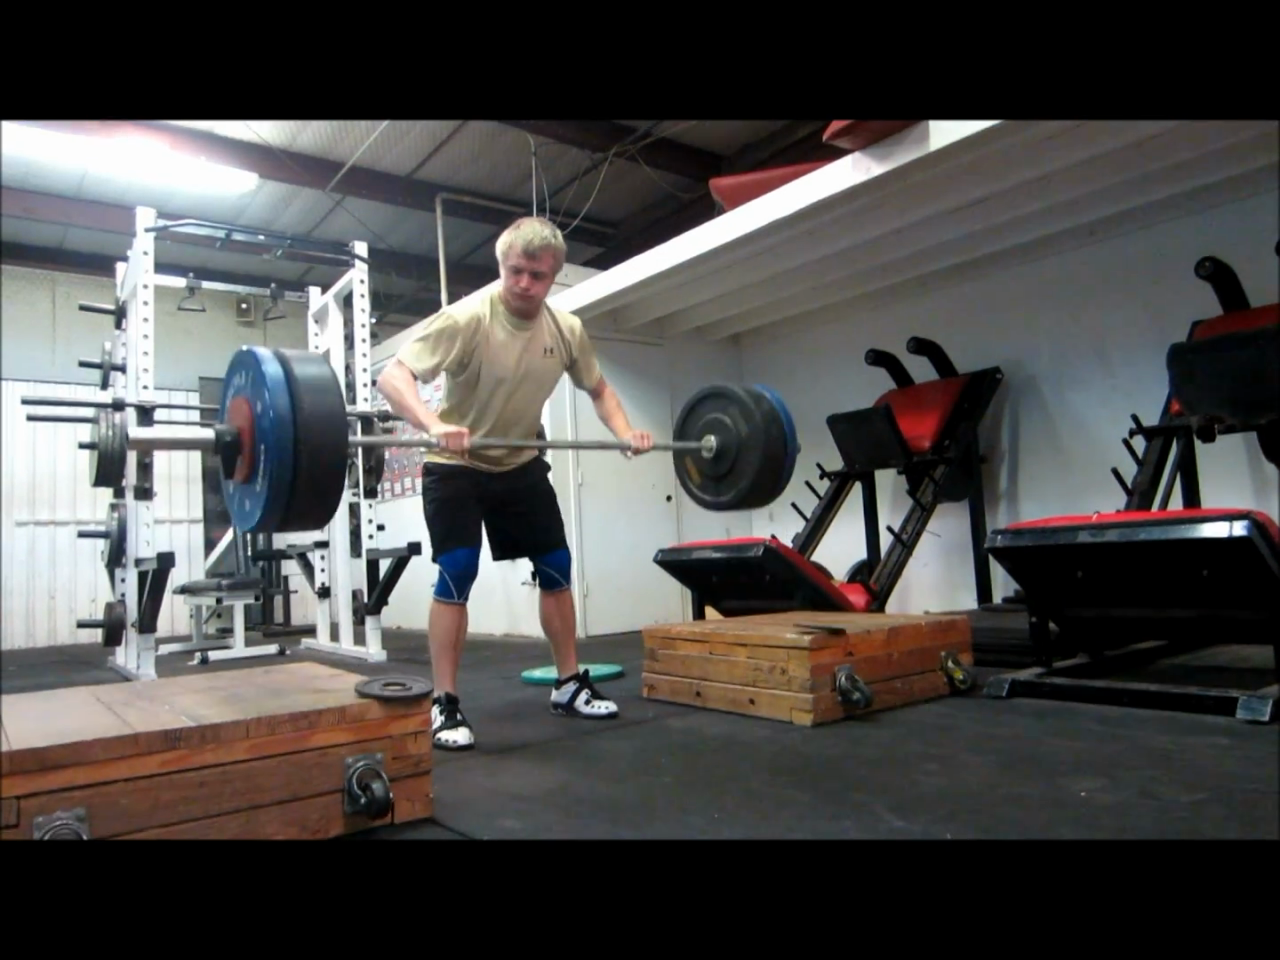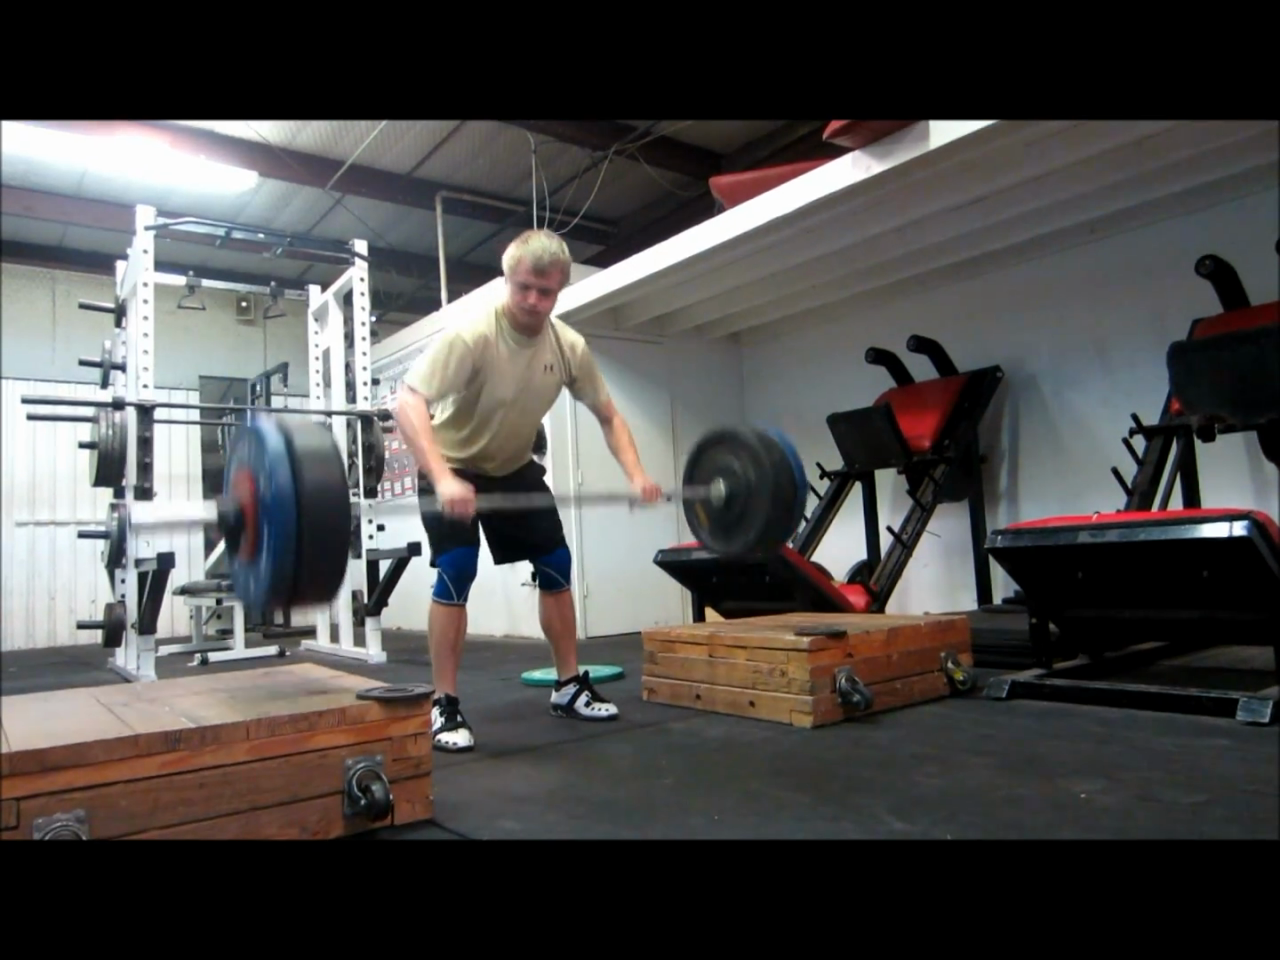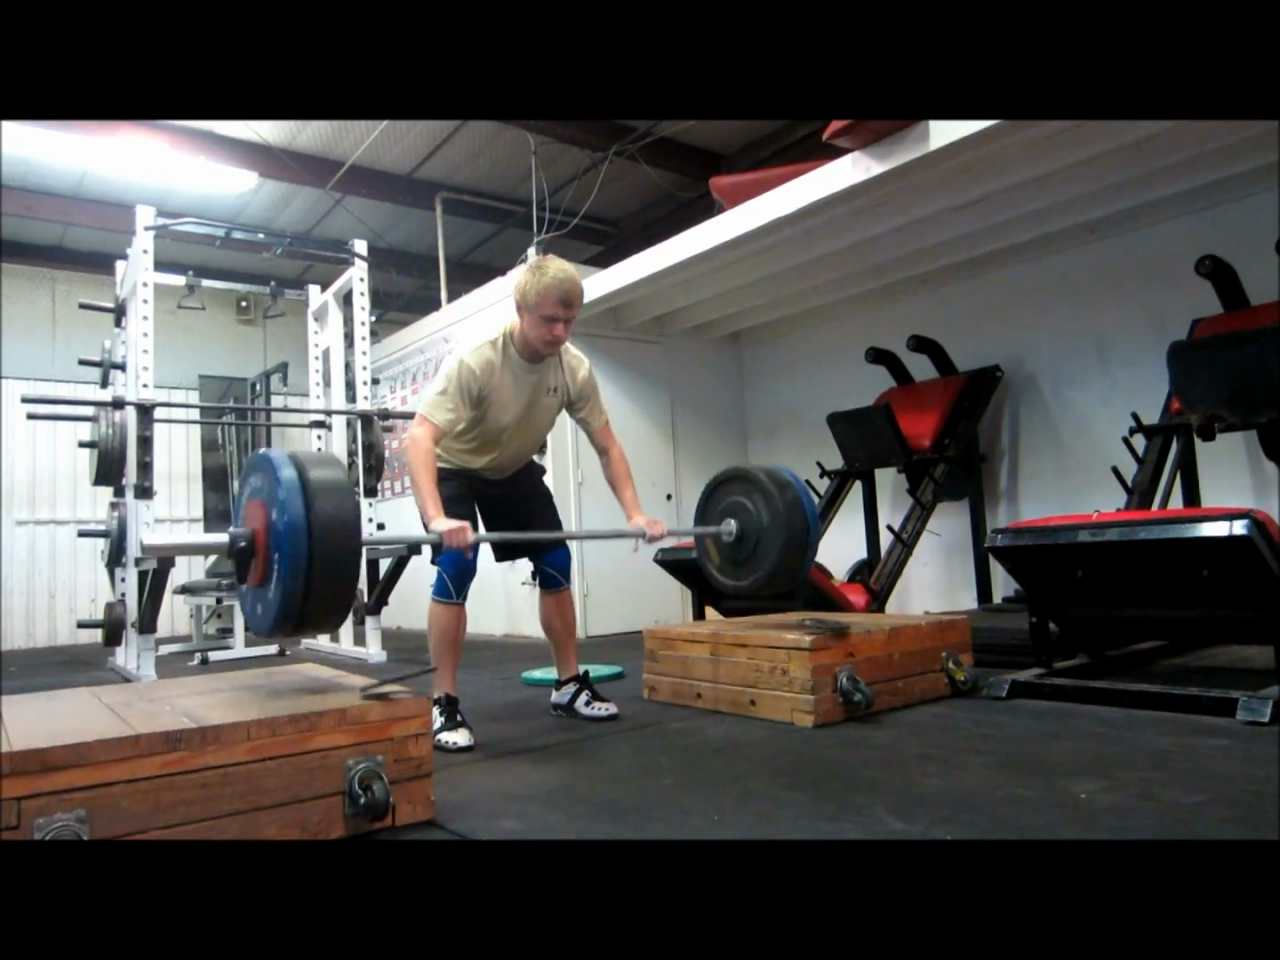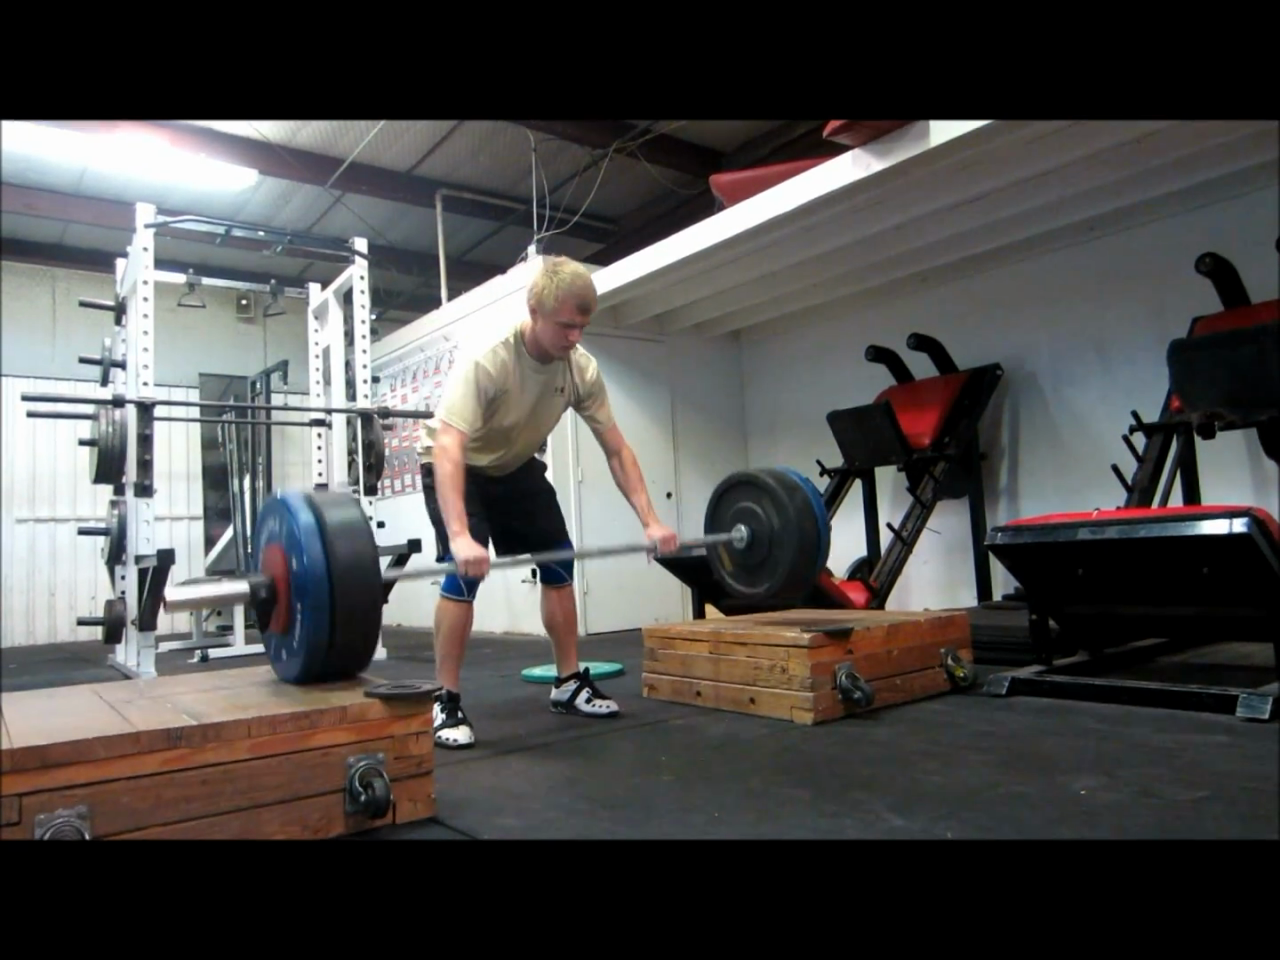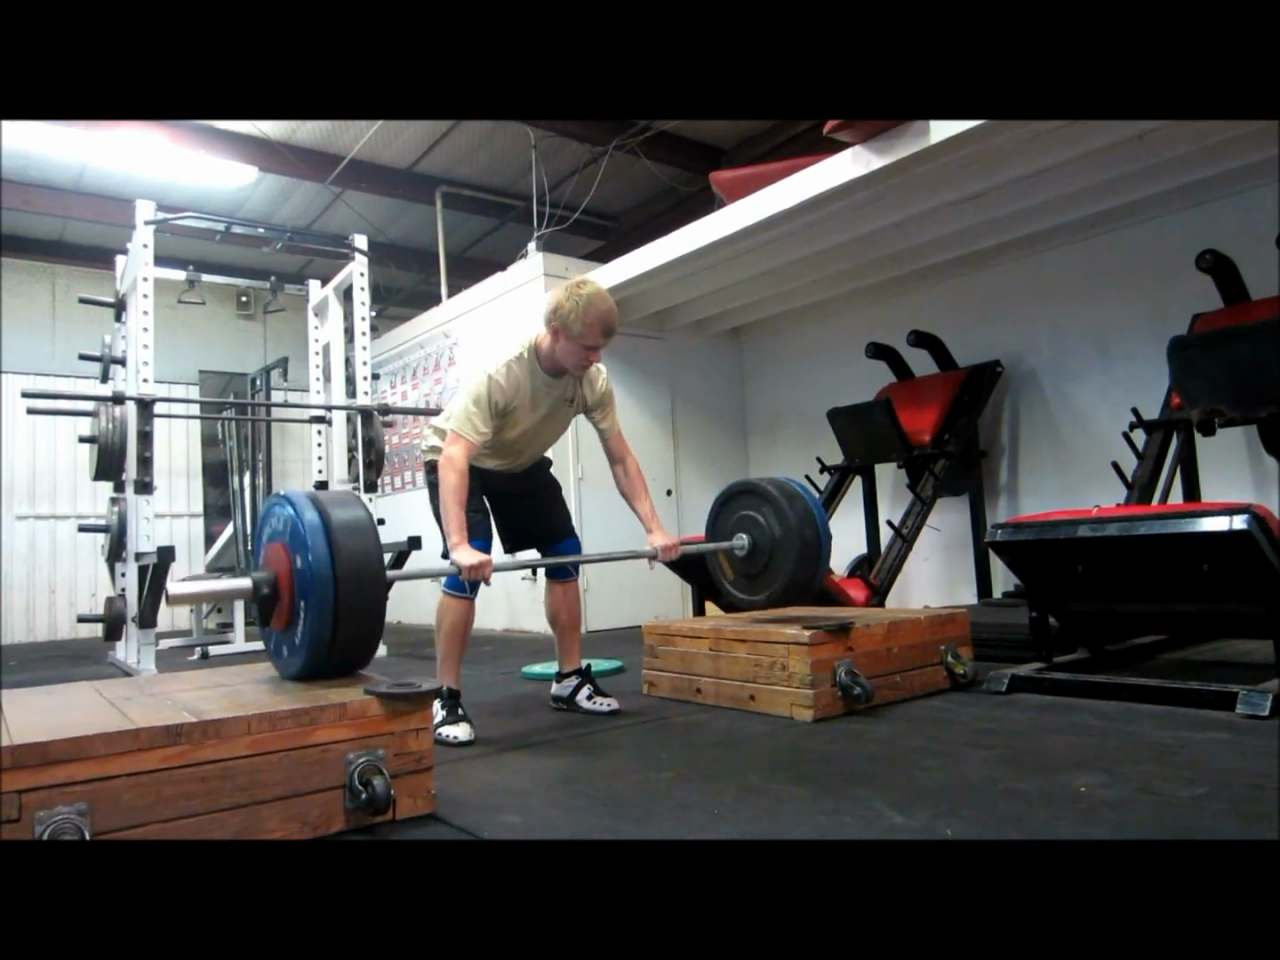
dt=0.2s
person 1, frame 1
left shoulder: (567, 330)
right shoulder: (467, 318)
left elbow: (599, 388)
right elbow: (393, 375)
left wrist: (624, 430)
right wrist: (433, 423)
left hip: (519, 464)
right hip: (454, 463)
left knee: (556, 565)
right knee: (458, 569)
left ankle: (569, 684)
right ankle: (444, 704)
person 1, frame 2
left shoulder: (569, 346)
right shoulder: (471, 334)
left elbow: (608, 414)
right elbow: (409, 403)
left wrist: (635, 473)
right wrist: (442, 479)
left hip: (515, 468)
right hip: (457, 470)
left knee: (556, 565)
right knee: (456, 570)
left ankle: (569, 686)
right ankle: (445, 707)
person 1, frame 3
left shoulder: (575, 368)
right shoulder: (477, 360)
left elbow: (606, 445)
right elbow: (419, 436)
left wrist: (634, 512)
right wrist: (436, 517)
left hip: (515, 470)
right hip: (454, 467)
left knee: (556, 566)
right knee: (456, 571)
left ankle: (569, 685)
right ankle: (445, 706)
person 1, frame 4
left shoulder: (582, 369)
right shoulder: (489, 361)
left elbow: (616, 449)
right elbow: (446, 446)
left wrist: (649, 520)
right wrist: (460, 538)
left hip: (515, 466)
right hip: (458, 463)
left knee: (559, 561)
right knee: (466, 569)
left ankle: (569, 683)
right ankle: (446, 703)
person 1, frame 5
left shoulder: (593, 381)
right shoulder: (501, 373)
left elbow: (620, 458)
right elbow: (455, 455)
left wrist: (653, 528)
right wrist: (459, 544)
left hip: (522, 464)
right hip: (460, 460)
left knee: (566, 554)
right knee: (470, 567)
left ankle: (569, 679)
right ankle: (447, 699)
